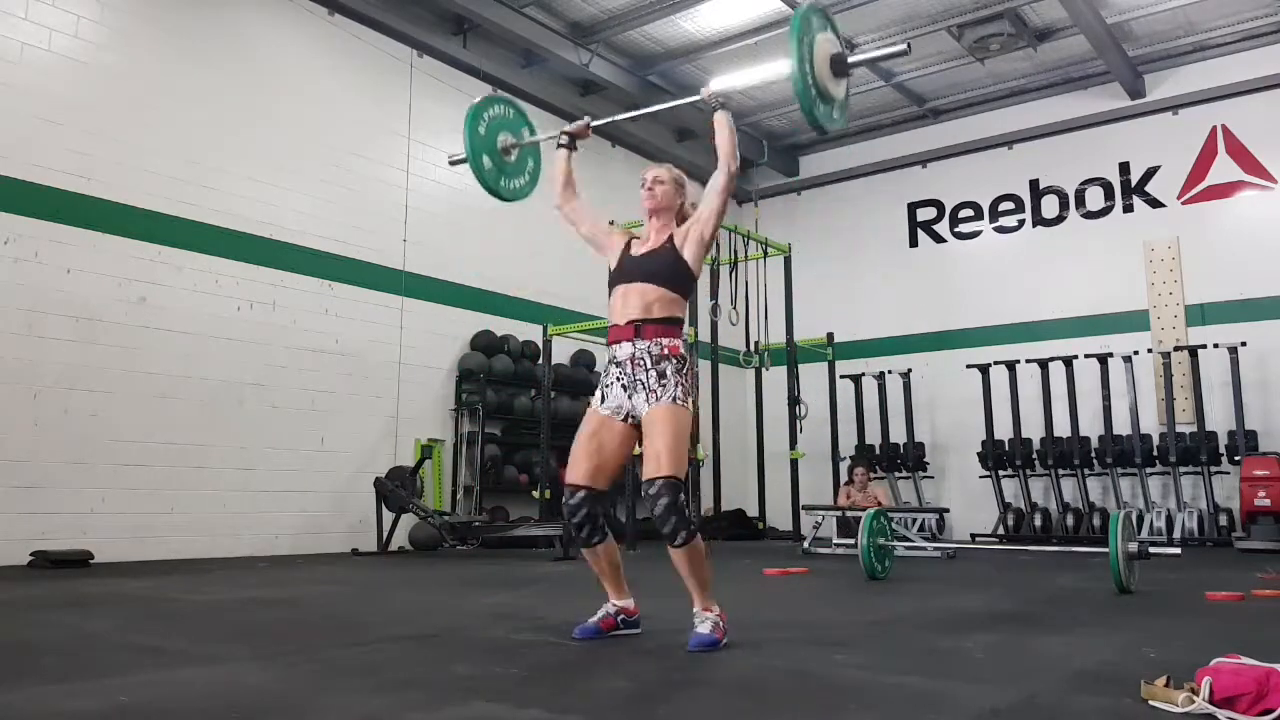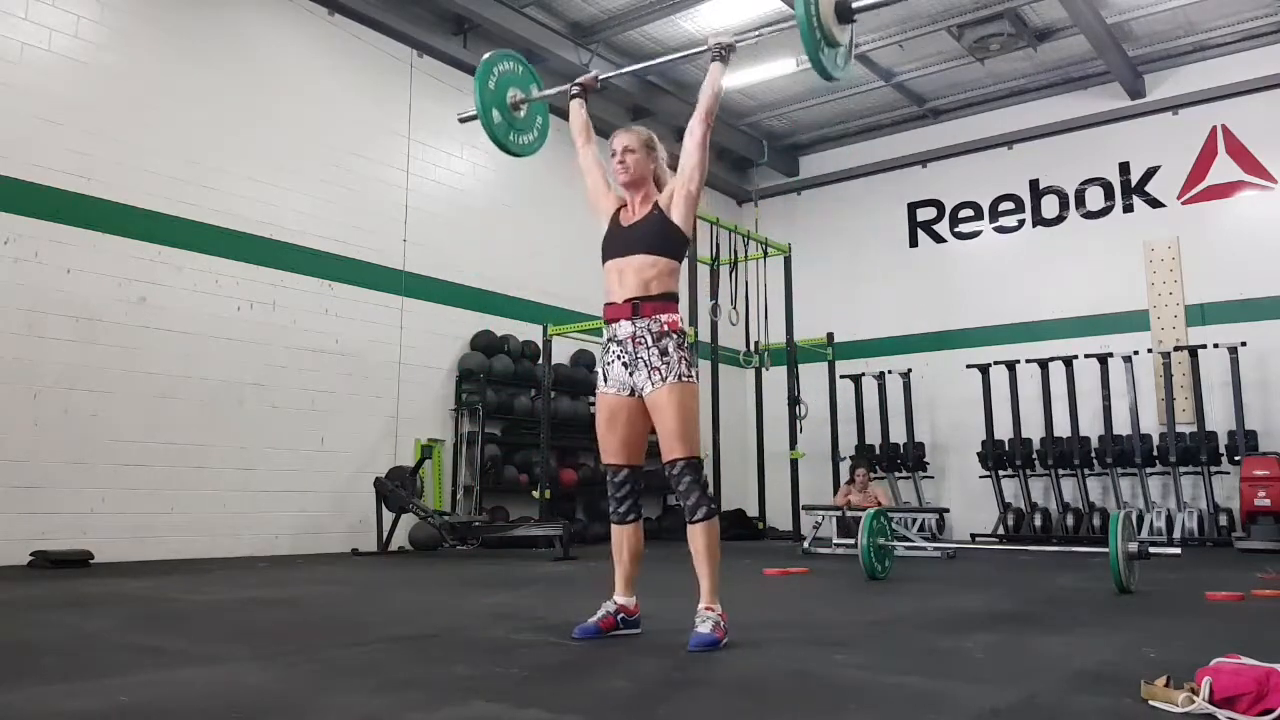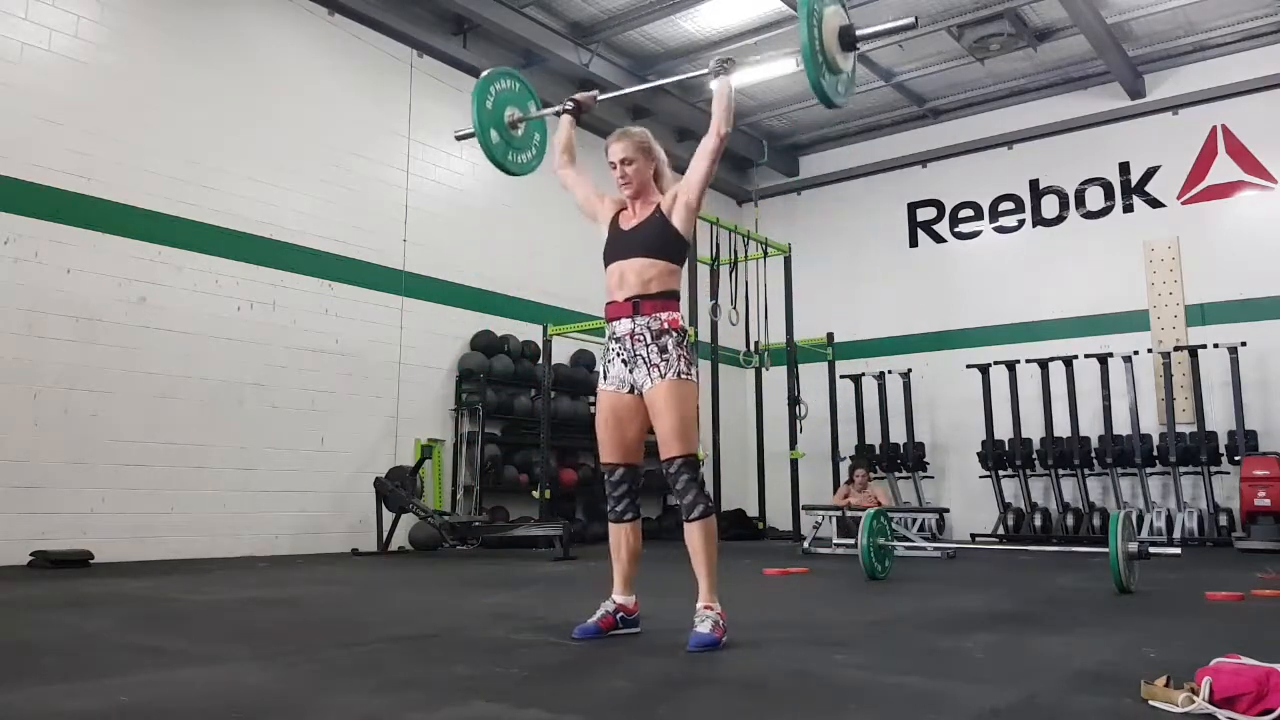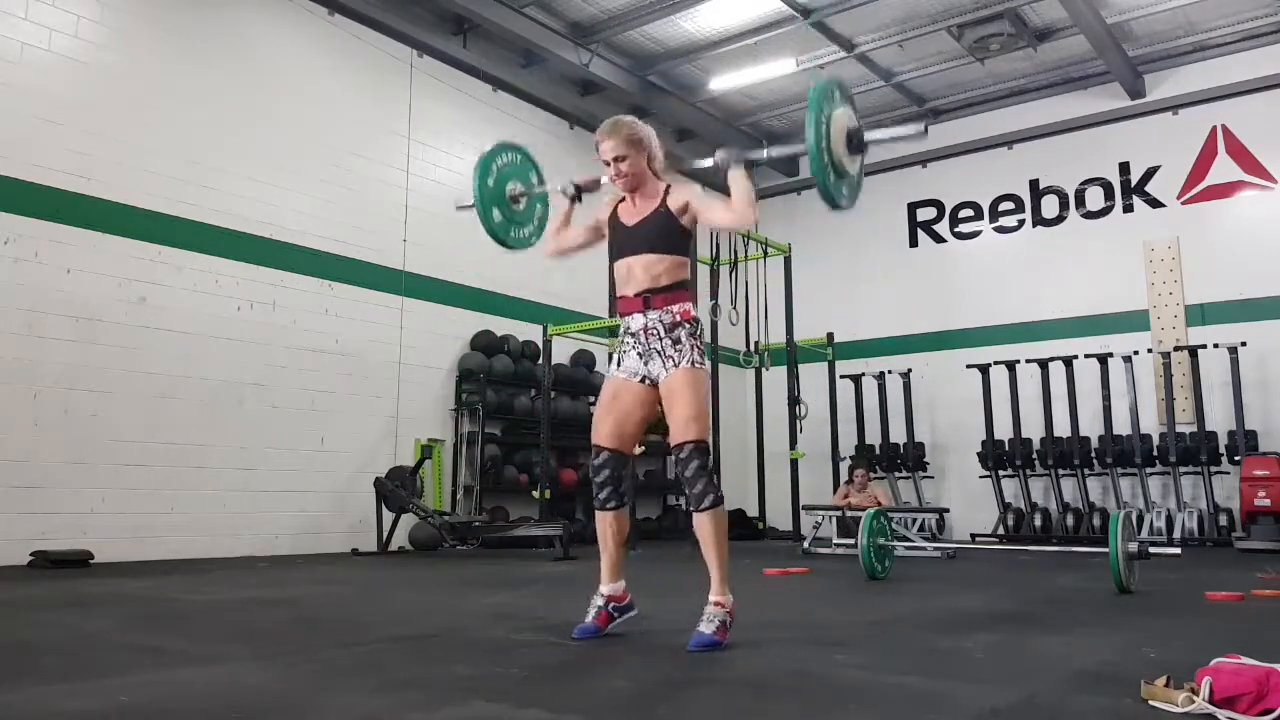
dt=0.2s
person 1, frame 1
left shoulder: (687, 238)
right shoulder: (620, 243)
left elbow: (725, 170)
right elbow: (567, 200)
left wrist: (718, 113)
right wrist: (566, 145)
left hip: (663, 371)
right hip: (617, 374)
left knee: (662, 497)
right knee: (577, 499)
left ankle: (709, 611)
right ankle: (621, 605)
person 1, frame 2
left shoulder: (675, 200)
right shoulder: (611, 207)
left elbow: (701, 122)
right elbow: (584, 145)
left wrist: (717, 63)
right wrist: (578, 95)
left hip: (661, 342)
right hip: (616, 347)
left knee: (684, 477)
right knee: (619, 483)
left ankle: (710, 610)
right ankle: (623, 603)
person 1, frame 3
left shoulder: (678, 202)
right shoulder: (610, 211)
left elbow: (717, 134)
right elbow: (563, 163)
left wrist: (722, 79)
right wrist: (571, 112)
left hip: (662, 340)
right hip: (616, 346)
left knee: (682, 474)
right knee: (617, 483)
left ankle: (709, 609)
right ankle: (622, 602)
person 1, frame 4
left shoulder: (679, 196)
right shoulder: (610, 212)
left elbow: (745, 218)
right elbow: (555, 245)
left wrist: (732, 166)
right wrist: (575, 194)
left hip: (675, 335)
right hip: (631, 341)
left knee: (692, 463)
right knee: (605, 465)
left ankle: (719, 603)
right ankle: (612, 590)
